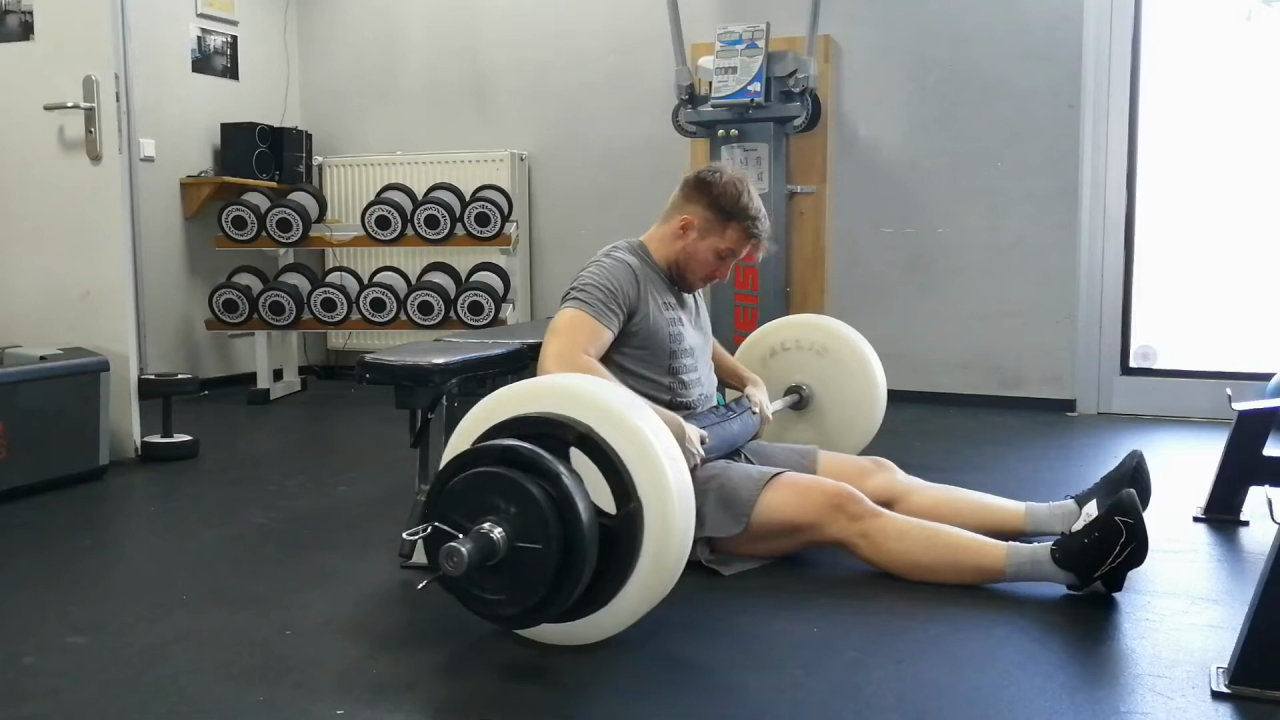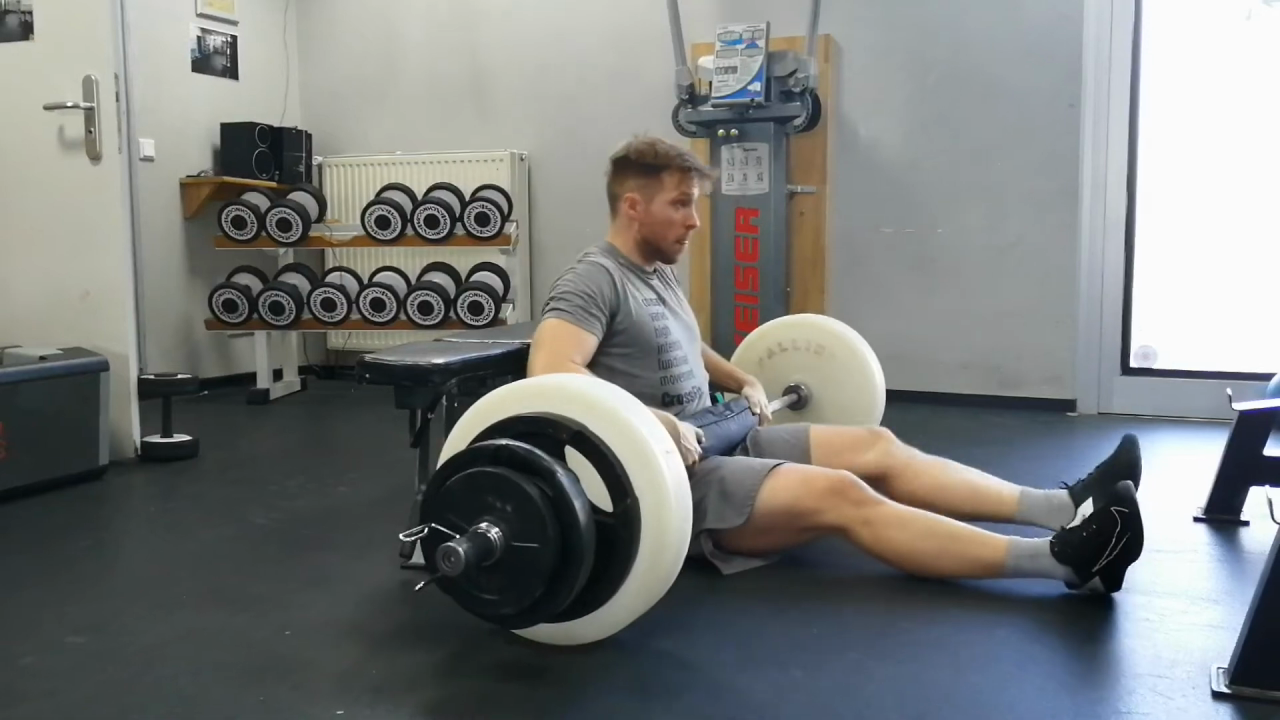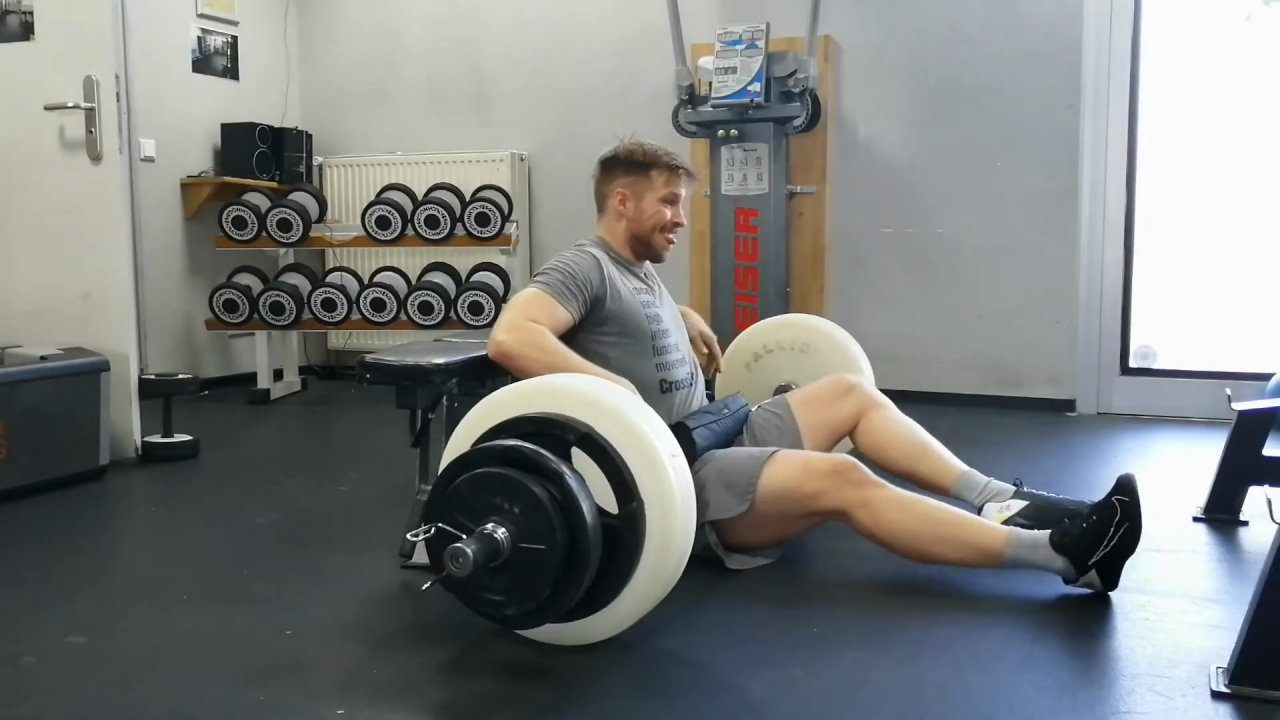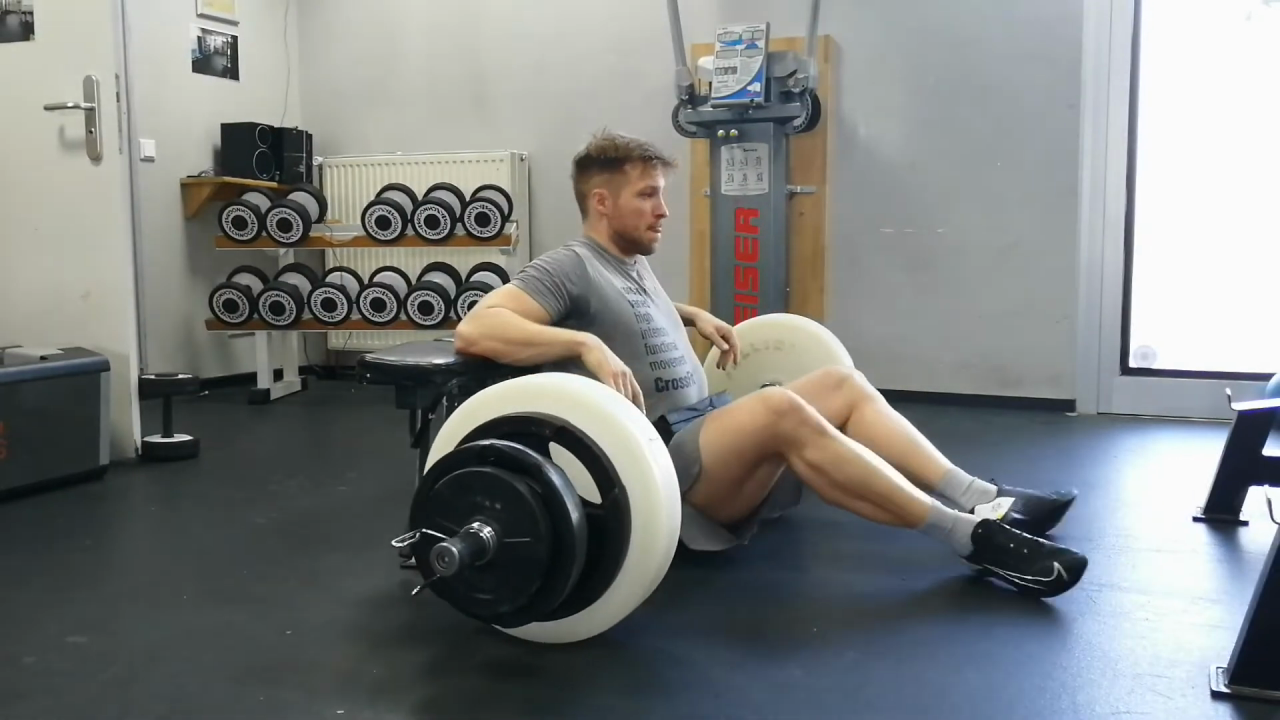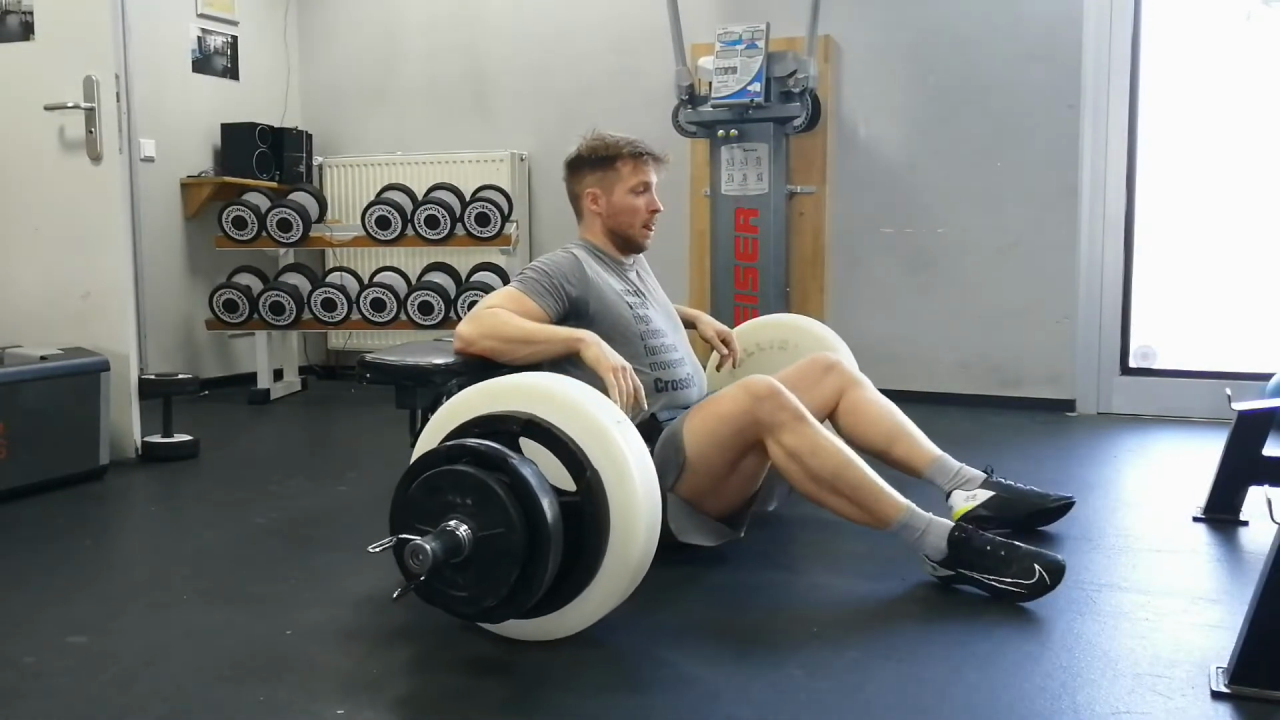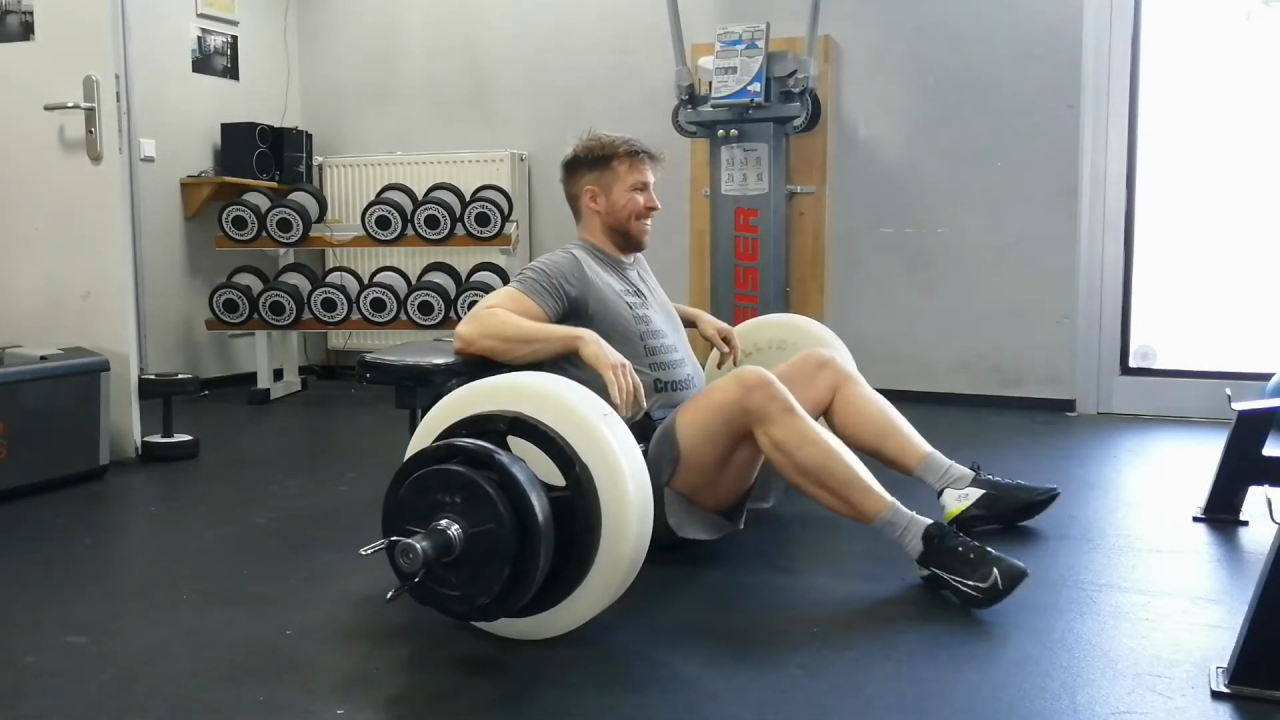
dt=0.7s
person 1, frame 1
left shoulder: (678, 275)
right shoulder: (615, 276)
right elbow: (559, 366)
left wrist: (747, 381)
right wrist: (661, 422)
left hip: (715, 453)
left knee: (878, 475)
right knee: (842, 508)
left ankle: (1066, 517)
right ankle: (1064, 563)
person 1, frame 2
left shoulder: (656, 272)
right shoulder: (592, 281)
right elbow: (548, 376)
left wrist: (742, 381)
right wrist: (659, 425)
left hip: (719, 448)
left knee: (876, 448)
right knee: (841, 495)
left ankle: (1063, 509)
right ankle: (1065, 560)
person 1, frame 3
left shoulder: (635, 266)
right shoulder: (582, 268)
right elbow: (508, 339)
left wrist: (685, 317)
right wrist: (612, 390)
left hip: (712, 440)
left knee: (851, 393)
right knee: (841, 480)
left ankle: (1002, 503)
right ankle: (1060, 554)
person 1, frame 4
left shoulder: (631, 264)
right shoulder: (567, 269)
right elbow: (474, 330)
left wrist: (692, 314)
right wrist: (585, 345)
left hip: (708, 435)
left knee: (840, 383)
right knee: (779, 408)
left ankle: (985, 503)
right ankle: (970, 537)
person 1, frame 5
left shoulder: (629, 262)
right shoulder: (566, 270)
right elbow: (473, 330)
left wrist: (694, 317)
right wrist: (584, 340)
left hip: (707, 449)
right hip: (653, 475)
left knee: (830, 369)
right knee: (761, 395)
left ankle: (970, 491)
right ankle: (943, 542)
person 1, frame 6
left shoulder: (629, 261)
right shoulder: (564, 271)
right elbow: (472, 331)
left wrist: (694, 317)
right wrist: (582, 339)
left hip: (704, 456)
right hip: (654, 481)
left knee: (822, 365)
right knee: (752, 385)
left ankle: (959, 490)
right ankle: (924, 541)
